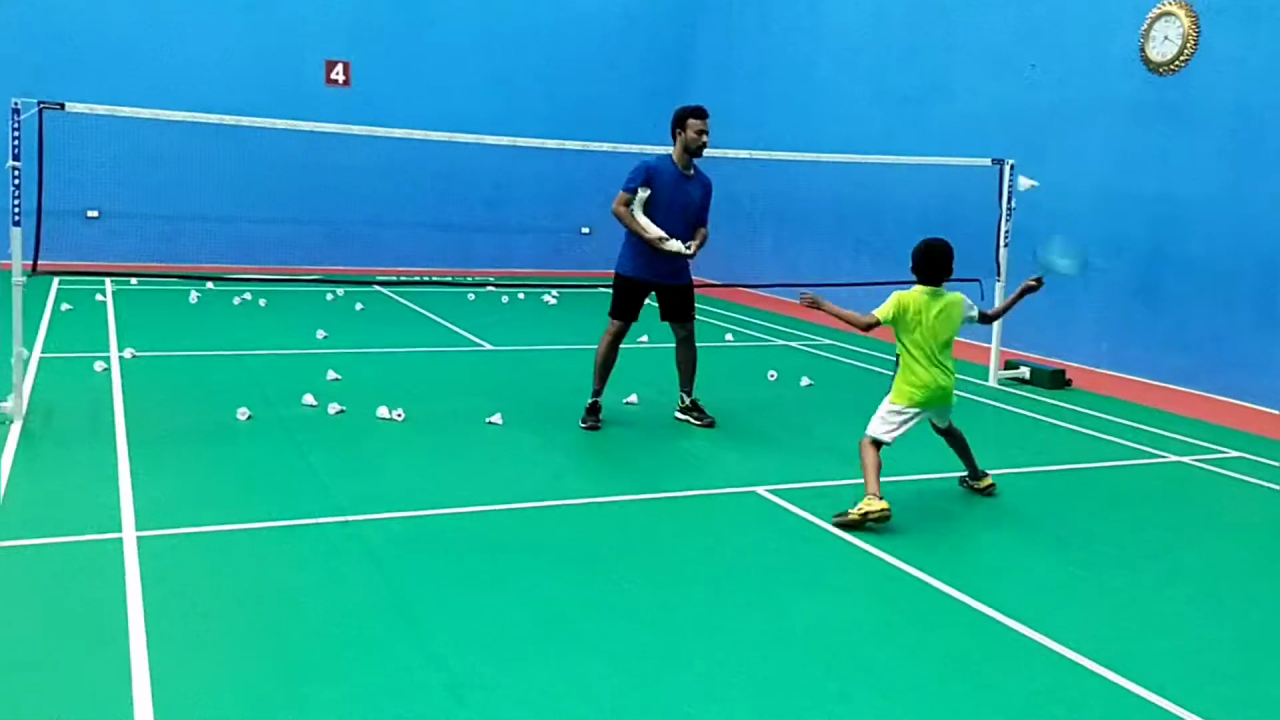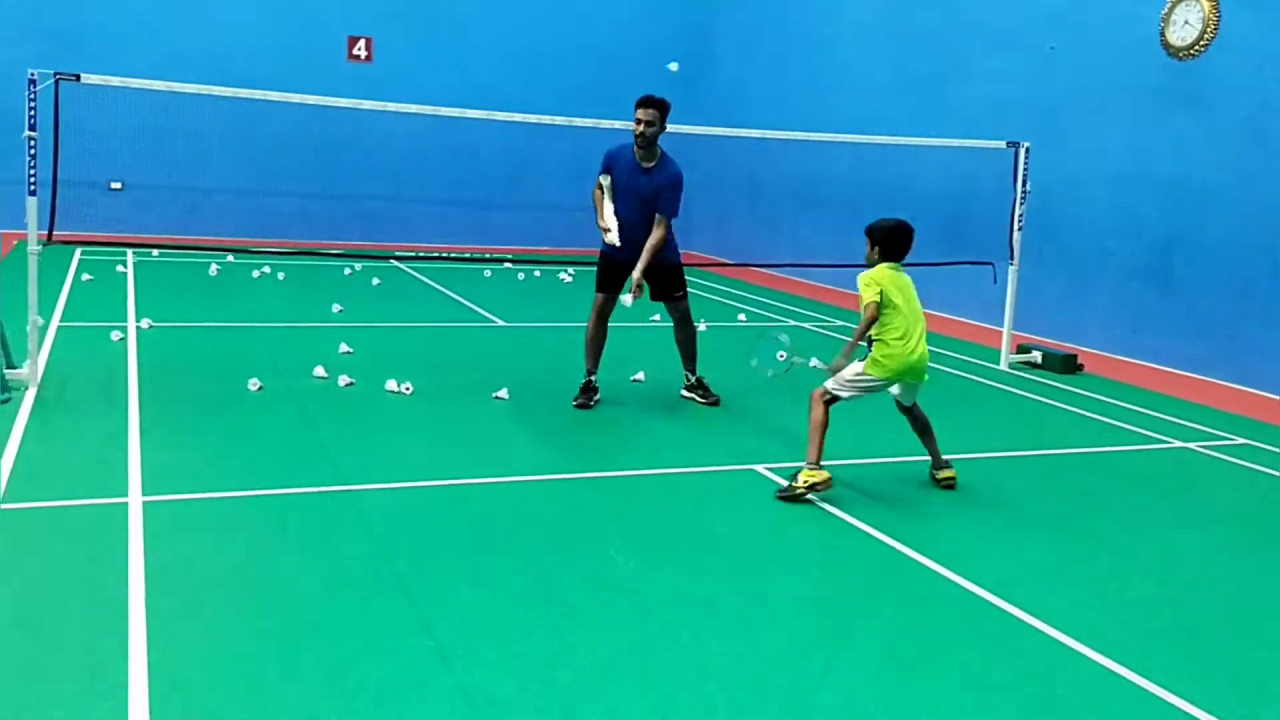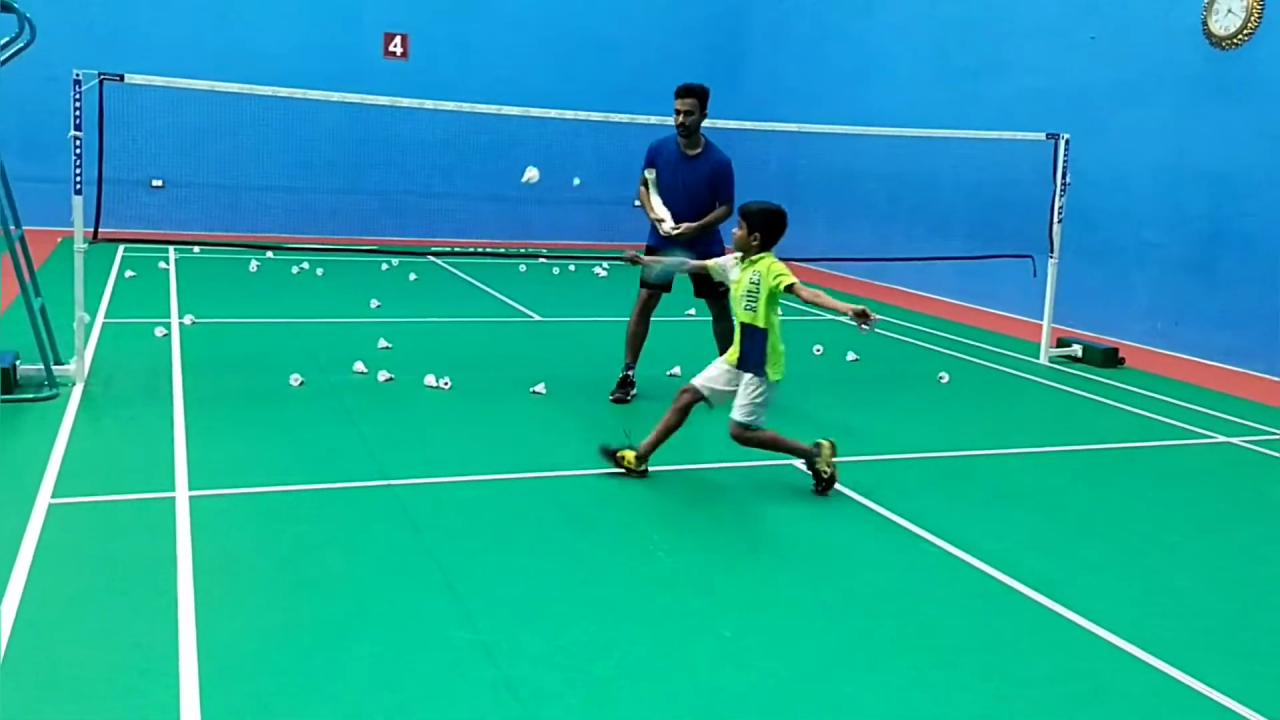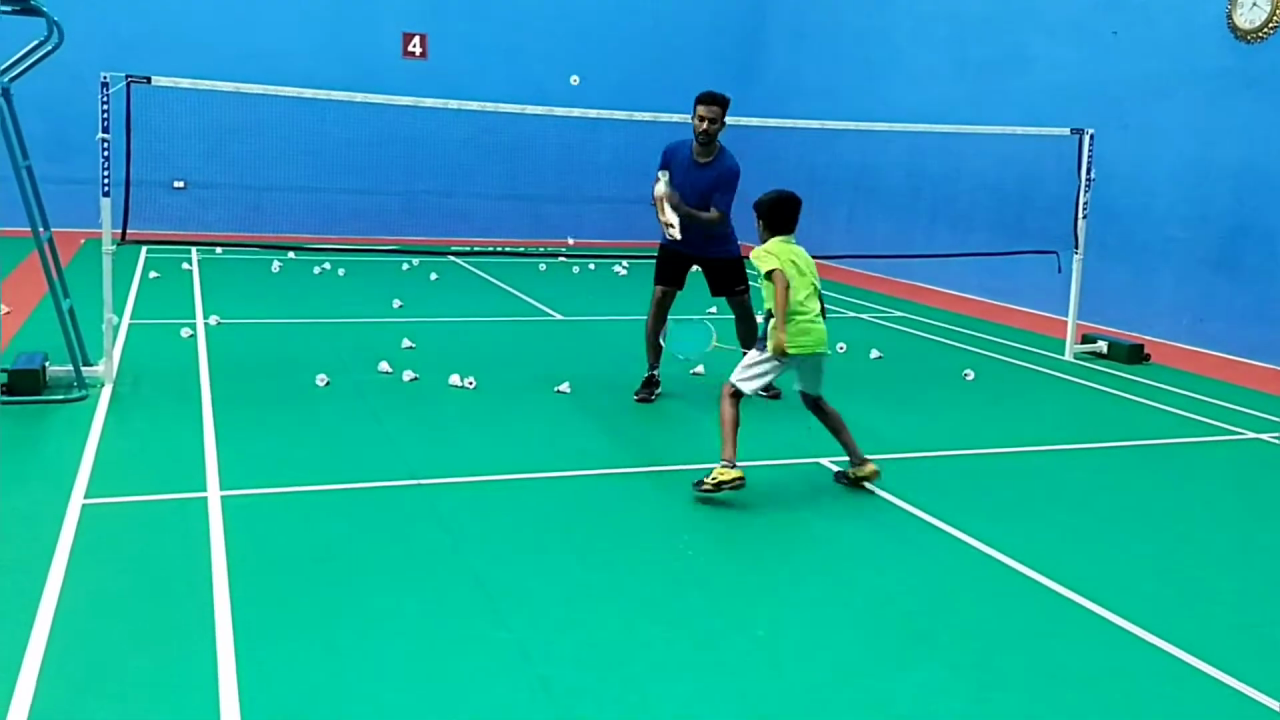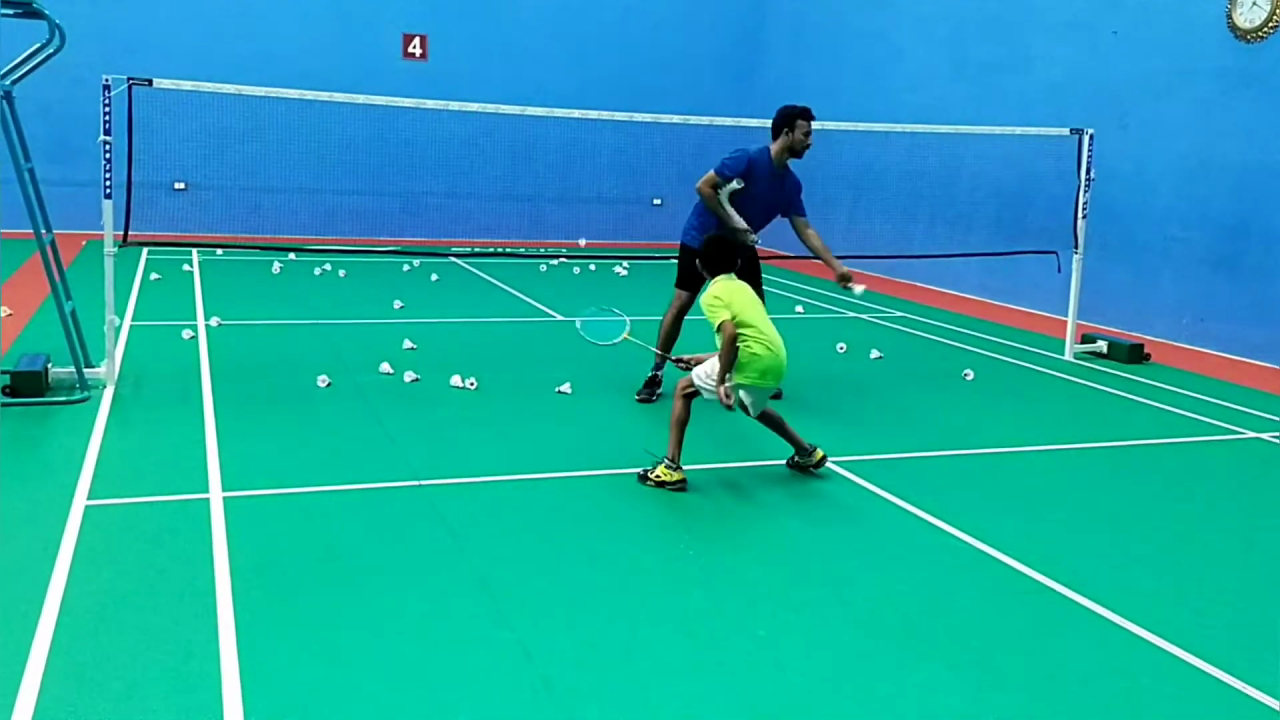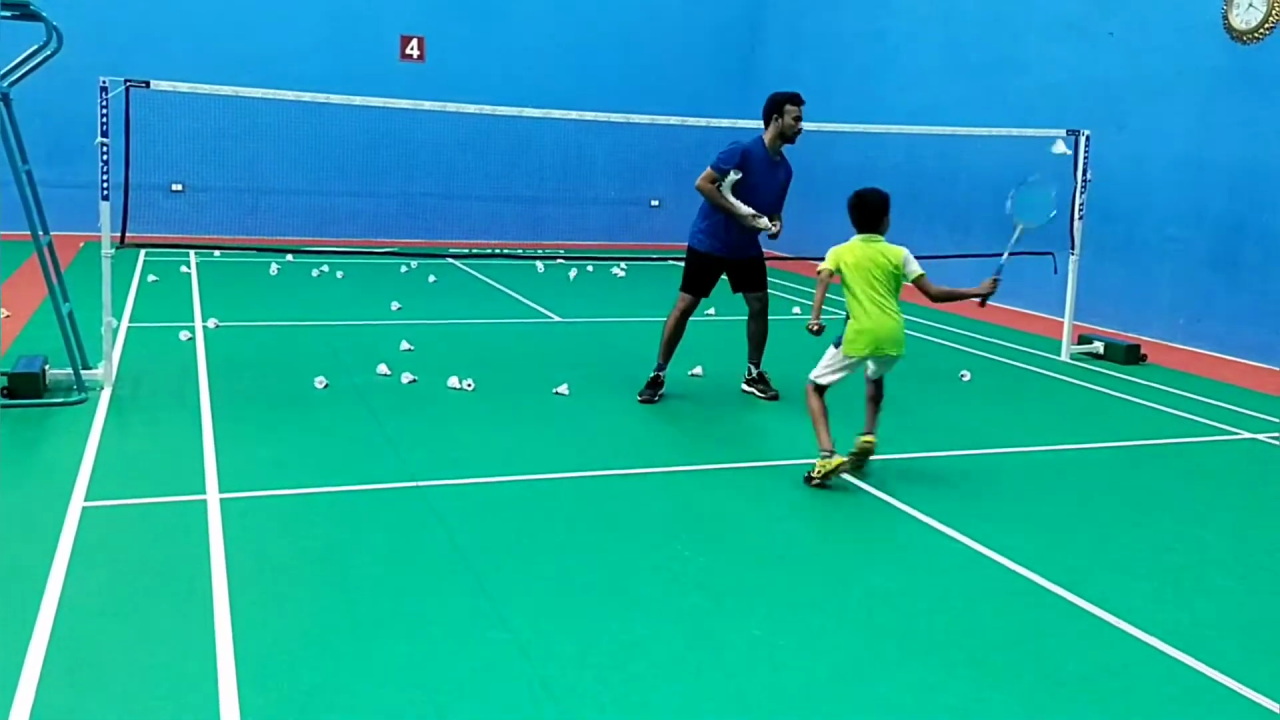
dt=0.5s
person 1, frame 1
left shoulder: (703, 183)
right shoulder: (649, 169)
left elbow: (701, 226)
right elbow: (618, 207)
left wrist: (696, 242)
right wrist: (649, 235)
left hip: (676, 273)
right hip: (635, 268)
left knee: (686, 335)
right knee: (616, 331)
left ankle: (686, 403)
right ankle: (594, 402)
person 1, frame 2
left shoulder: (671, 174)
right shoulder: (614, 156)
left elbow: (661, 228)
right elbow: (600, 188)
left wrist: (641, 271)
right wrist: (602, 220)
left hip: (659, 253)
right hip: (616, 248)
left knee: (681, 313)
right knee: (600, 307)
left ankle: (692, 381)
right ankle: (590, 382)
person 1, frame 3
left shoulder: (719, 161)
right shoulder: (656, 149)
left elbow: (726, 207)
right elbow: (643, 186)
left wrist: (697, 227)
right wrist: (653, 214)
left hip: (704, 246)
right hip: (661, 241)
left knee: (721, 308)
right knee: (644, 303)
right ankle: (627, 375)
person 1, frame 4
left shoulder: (729, 167)
right shoulder: (673, 151)
left elbow: (719, 220)
left wrist: (690, 211)
left hip: (720, 248)
right hip: (678, 240)
left knee: (743, 307)
right knee: (660, 300)
right ankle: (652, 374)
person 1, frame 5
left shoulder: (790, 183)
right shoulder: (747, 160)
left elbow: (804, 230)
right elbow: (703, 187)
left wrist: (835, 266)
right wrist: (732, 224)
left hip: (740, 247)
right hip: (702, 239)
right knee: (681, 304)
right ankle: (656, 375)
person 1, frame 6
left shoulder: (784, 168)
right shoulder: (742, 151)
right elbow: (702, 183)
left wrist: (776, 225)
right wrist: (739, 213)
left hip: (747, 248)
right hip: (708, 242)
left knee: (759, 306)
right knee: (685, 306)
left ankle: (753, 374)
right ankle: (658, 375)
person 2, frame 1
left shoulder: (902, 300)
right shoulder: (957, 302)
left elbow: (866, 323)
right elbow: (989, 317)
left wrist: (824, 306)
right wrist: (1023, 292)
left hip: (910, 389)
right hip: (943, 385)
left knee: (870, 442)
right knee: (943, 425)
left ankle: (873, 502)
right ankle: (978, 477)
person 2, frame 2
left shoulder: (871, 277)
right shoulder: (905, 280)
left elbow: (872, 315)
left wrist: (849, 352)
left hip: (889, 360)
right hip: (915, 362)
left knee: (820, 397)
right knee: (908, 406)
left ankle: (813, 474)
right ankle: (942, 469)
person 2, frame 3
left shoulder: (771, 268)
right shoulder: (733, 262)
left elbow: (804, 291)
right elbow: (694, 266)
left wrist: (847, 309)
right wrist: (647, 261)
left hip: (761, 362)
right hip: (739, 354)
left knee: (741, 430)
right knee: (686, 396)
left ankle: (816, 453)
right ankle: (639, 456)
person 2, frame 4
left shoulder: (763, 251)
right shoulder: (803, 254)
left elbow: (781, 283)
left wrist: (781, 331)
left hip: (786, 339)
right hip: (814, 339)
left knee: (729, 393)
right knee: (812, 399)
left ankle: (728, 467)
right ankle: (860, 463)
person 2, frame 5
left shoulder: (712, 297)
right shoulder: (743, 288)
left elbow: (729, 335)
left wrist: (720, 383)
right wrist: (702, 360)
left hip: (753, 361)
right hip: (776, 362)
left knee: (684, 389)
right knee: (752, 407)
left ankle: (672, 468)
right ankle: (807, 453)
person 2, frame 6
left shoulder: (839, 253)
right shoulder: (899, 254)
left elbow: (823, 280)
right elbow: (934, 294)
left wrist: (815, 315)
right wrist: (981, 291)
left hip: (858, 336)
right hip: (892, 336)
left knee: (815, 388)
right knee: (875, 378)
left ankle: (827, 456)
right ankle: (868, 436)
